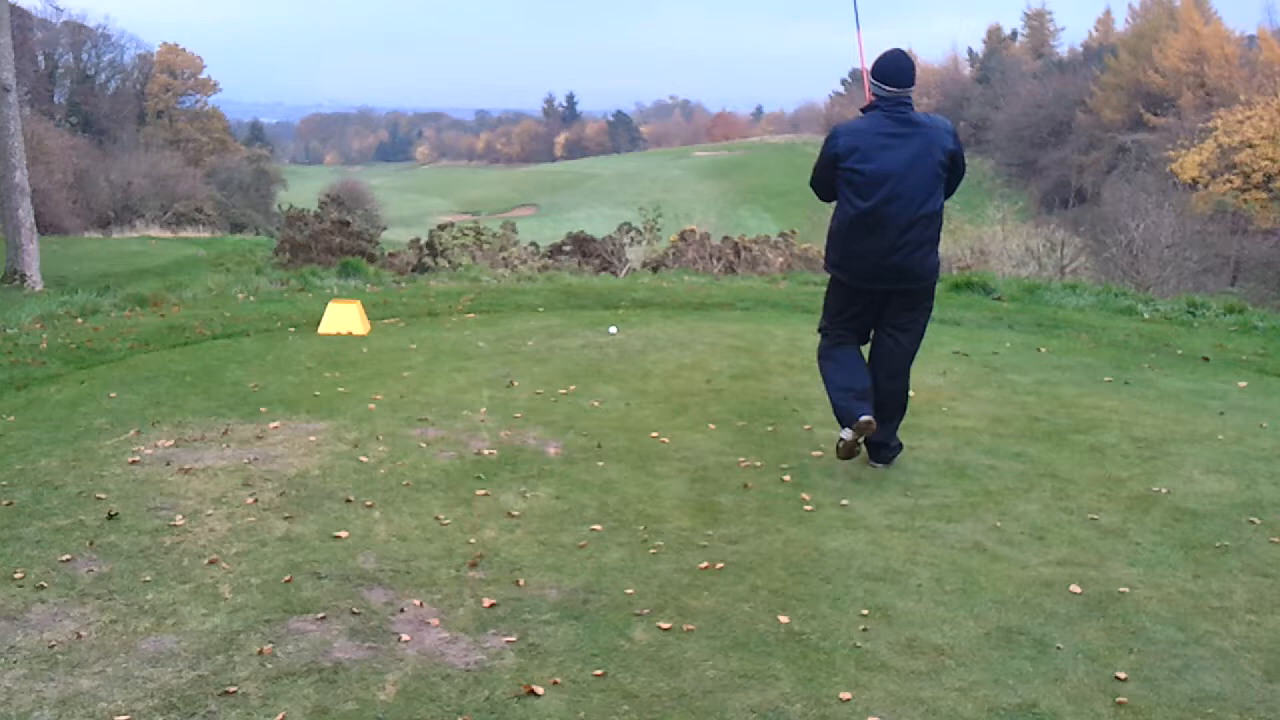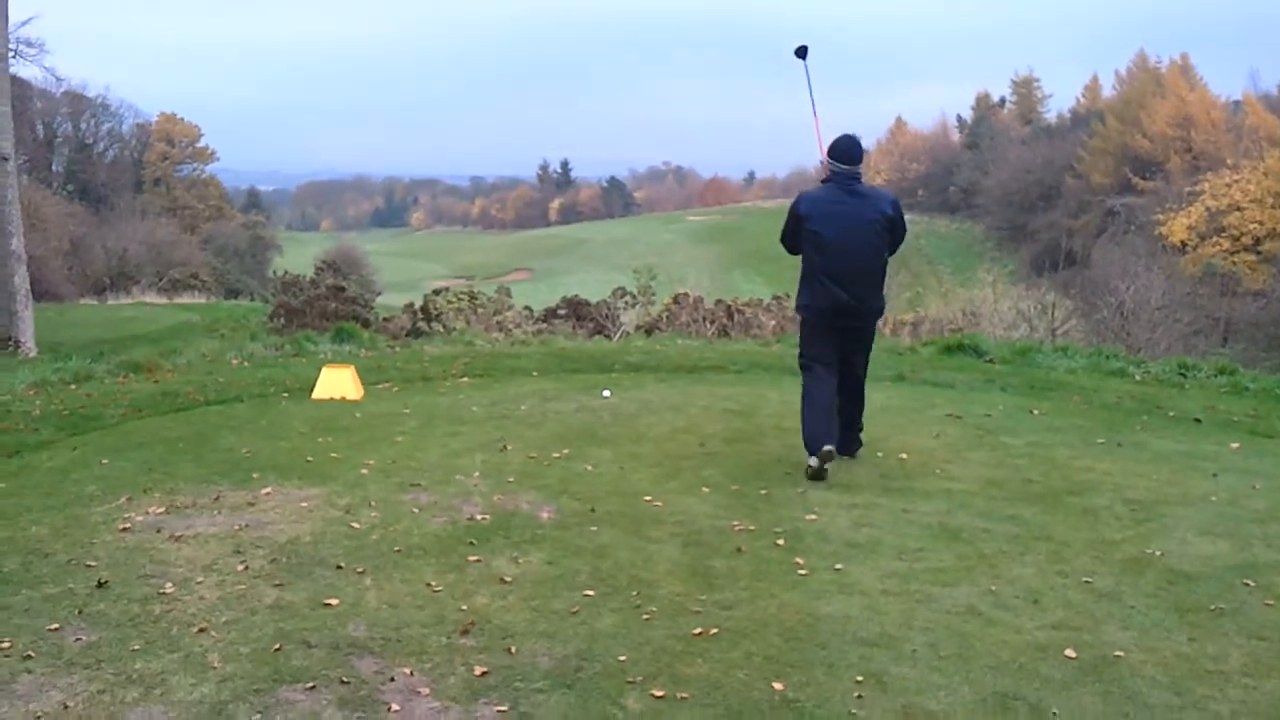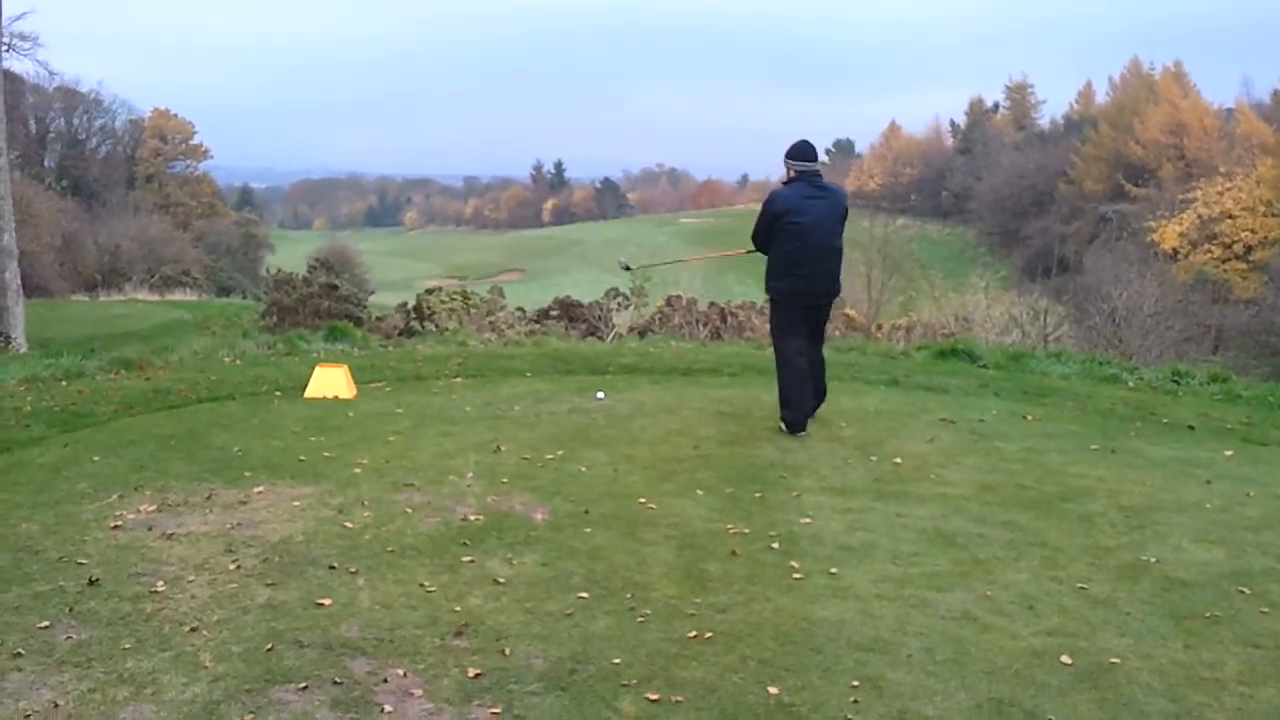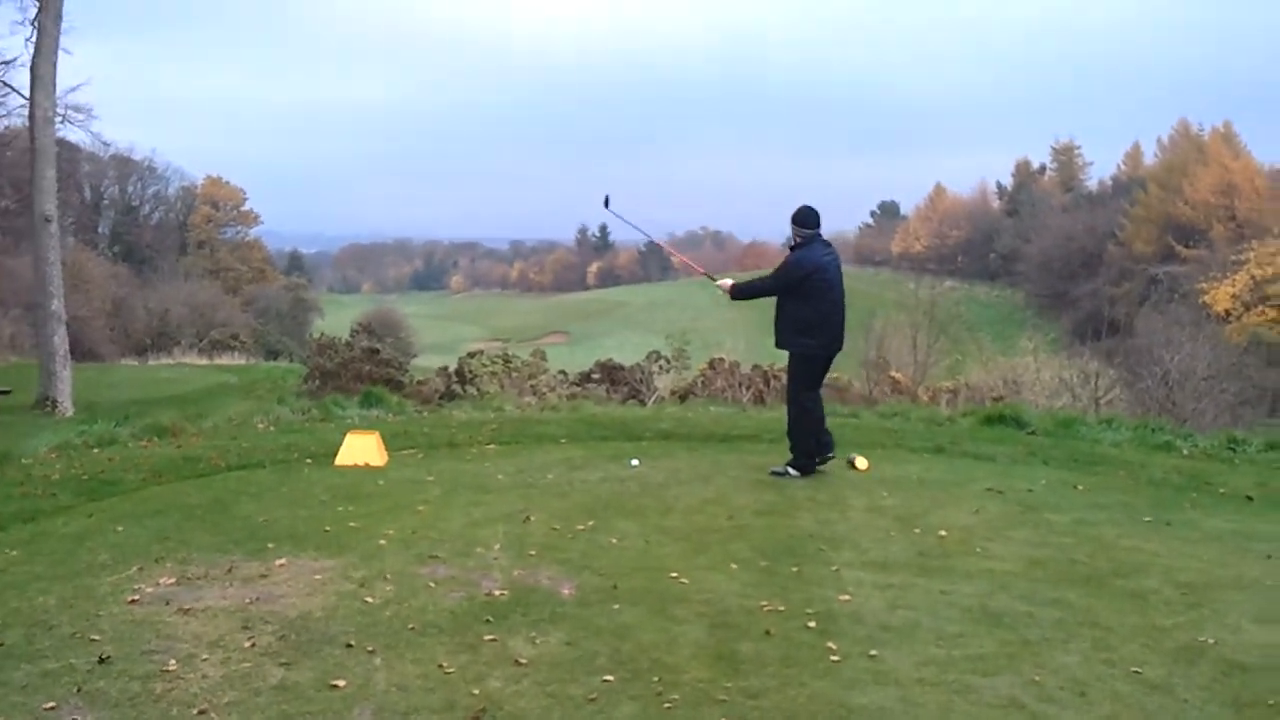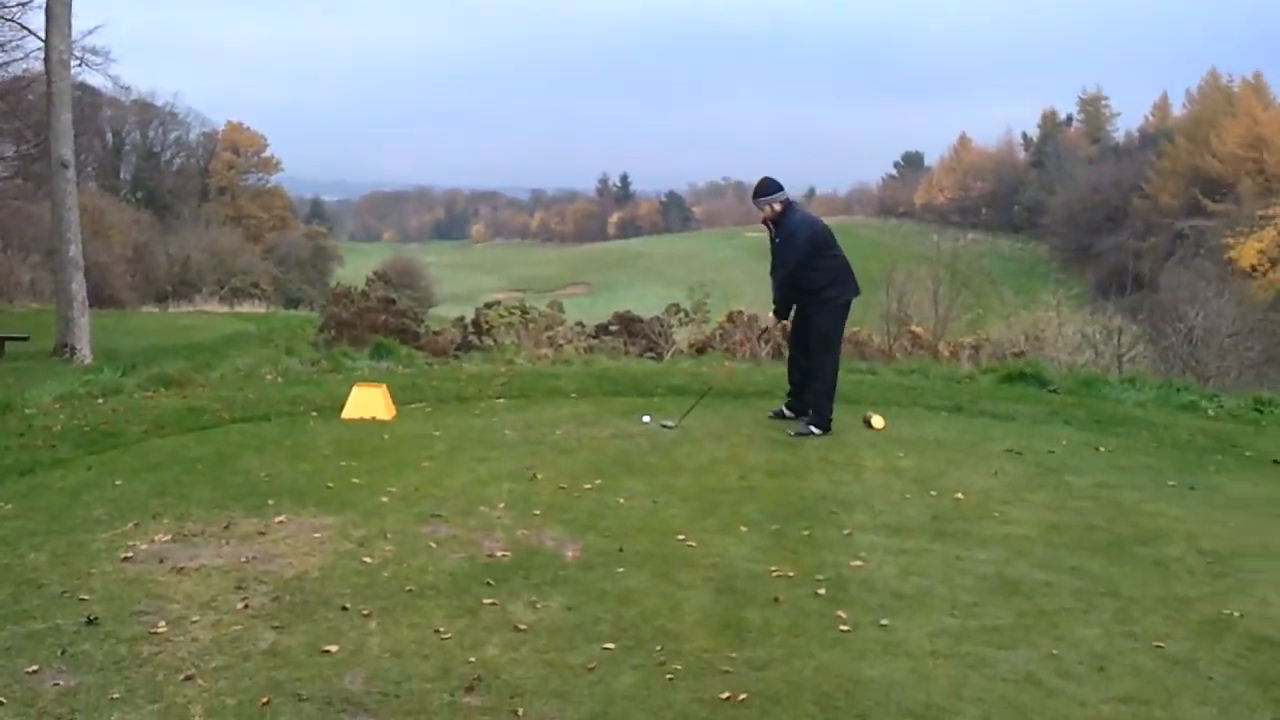
dt=1s
person 1, frame 1
left shoulder: (845, 135)
right shoulder: (943, 133)
left elbow: (822, 189)
right elbow: (950, 186)
left hip: (854, 263)
right hip: (915, 268)
left knee: (840, 338)
right knee: (895, 351)
left ankle: (857, 414)
right ankle: (882, 444)
person 1, frame 2
left shoulder: (807, 202)
right shoulder: (885, 202)
left elbow: (790, 245)
right elbow: (894, 244)
left hip: (819, 306)
right hip: (865, 307)
left knee: (817, 371)
right knee: (853, 372)
left ankle: (821, 443)
right ankle: (848, 440)
person 1, frame 3
left shoulder: (779, 199)
right shoulder: (838, 197)
left elbow: (760, 240)
left hip: (788, 288)
right hip: (825, 286)
left knee: (790, 350)
right knee: (813, 344)
left ankle: (795, 419)
right ankle: (813, 402)
person 1, frame 4
left shoulder: (803, 260)
right shoulder: (824, 253)
left elbow: (771, 285)
right elbow: (779, 282)
left wrist: (734, 288)
right wrist: (741, 286)
left hip: (810, 341)
right hip: (824, 338)
left knee: (800, 398)
right knee: (808, 393)
left ankle: (802, 463)
right ankle: (822, 446)
person 1, frame 5
left shoulder: (798, 226)
right shoulder: (779, 223)
left elbow: (789, 272)
right elbow: (779, 267)
left wrist: (779, 311)
right wrist: (779, 304)
left hip: (831, 293)
right hip: (810, 293)
left knee: (823, 354)
right knee: (798, 345)
left ankle: (819, 421)
right ankle: (798, 403)
